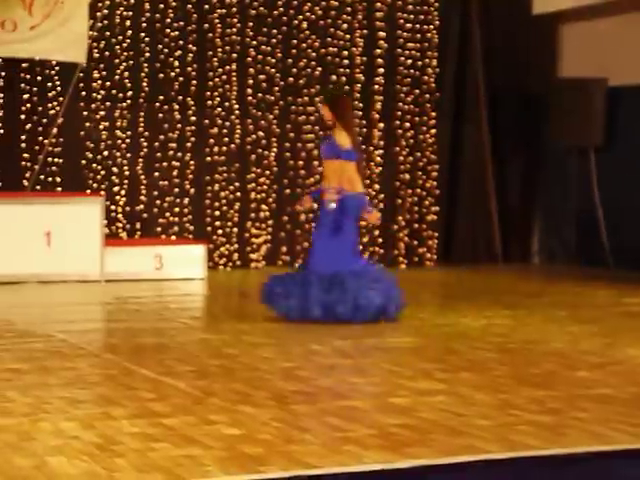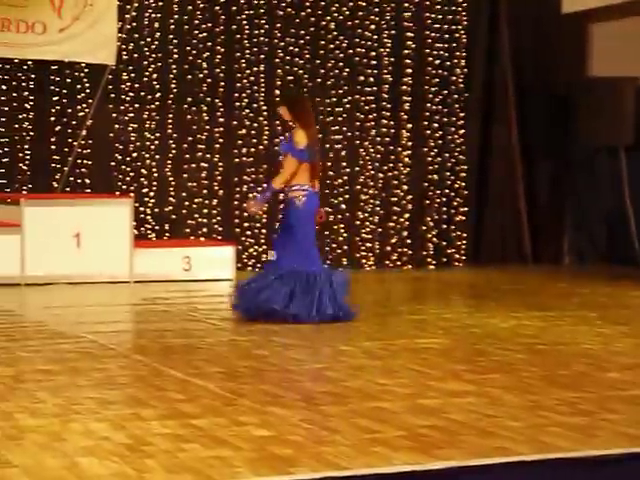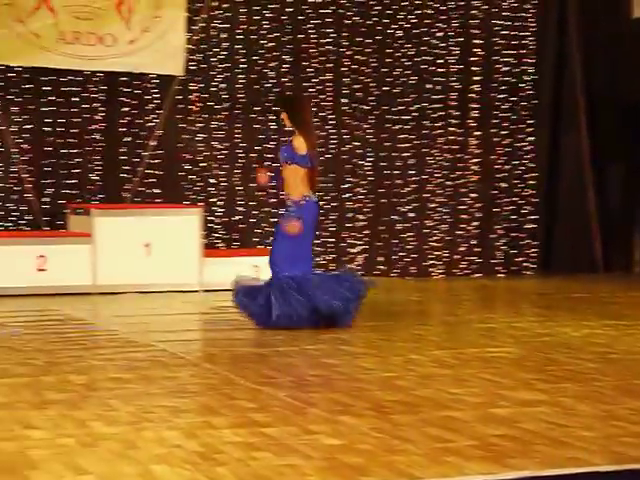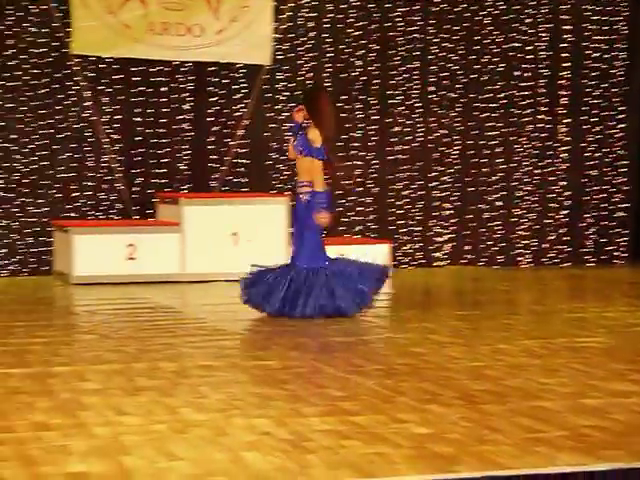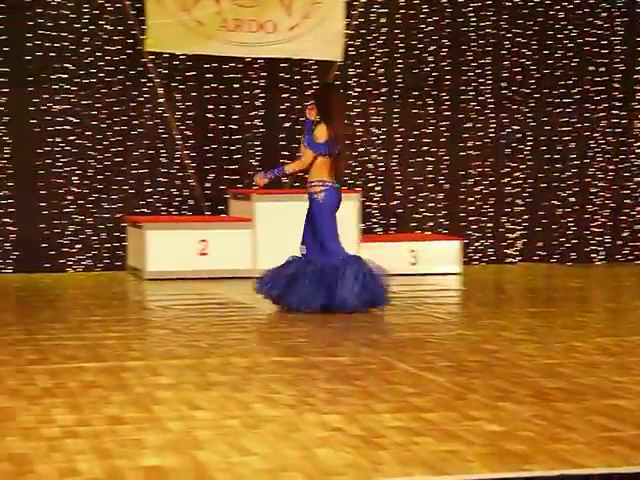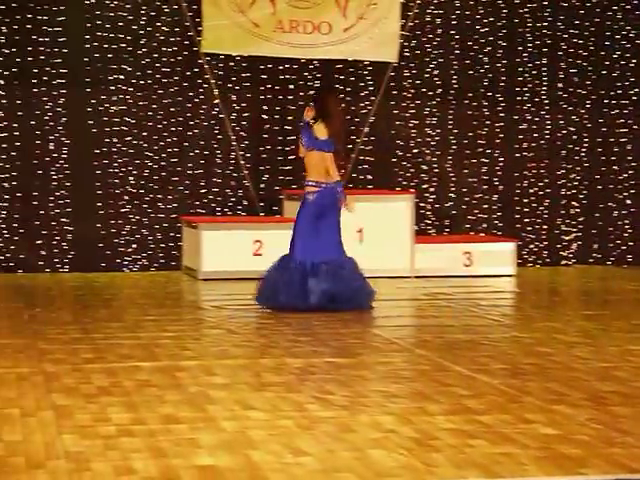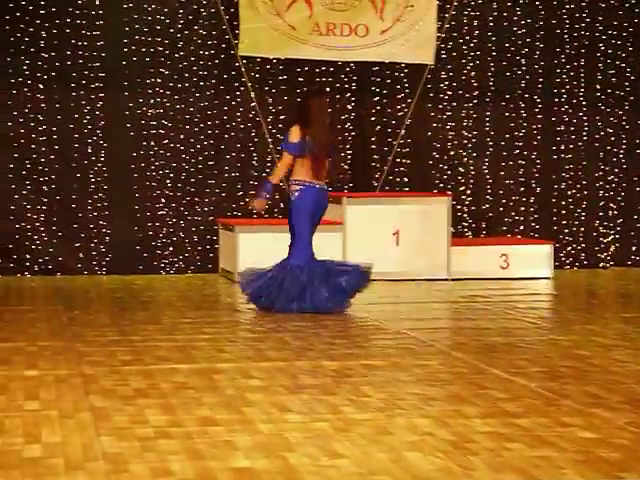
dt=0.4s
person 1, frame 1
left shoulder: (341, 136)
right shoulder: (338, 135)
left elbow: (351, 174)
left wrist: (365, 207)
right wrist: (314, 197)
left hip: (338, 202)
right hip: (333, 201)
left knee: (322, 256)
right knee: (343, 258)
left ankle: (315, 305)
right ankle: (374, 303)
person 1, frame 2
left shoulder: (298, 134)
right shoulder: (302, 133)
left elbow: (287, 172)
right elbow: (313, 171)
left wrist: (262, 198)
right wrist: (316, 203)
left hip: (300, 198)
right hip: (302, 198)
left knee: (306, 255)
right knee: (282, 251)
left ankle: (321, 307)
right ankle: (285, 304)
person 1, frame 3
left shoulder: (298, 140)
right shoulder: (300, 140)
left elbow: (296, 181)
left wrist: (291, 215)
right wrist: (270, 179)
left hip: (299, 207)
right hip: (301, 206)
left knee: (281, 260)
right knee: (298, 263)
right ankle: (307, 313)
person 1, frame 4
left shoulder: (314, 132)
right shoulder: (311, 131)
left elbow: (317, 172)
right elbow: (293, 153)
left wrist: (321, 207)
right wrist: (297, 125)
left hip: (309, 194)
right hip: (310, 195)
left knee: (305, 251)
right knee: (309, 250)
left ankle: (303, 303)
person 1, frame 5
left shoulder: (322, 129)
right shoulder: (331, 129)
left elbow: (304, 162)
right elbow: (305, 151)
left wrist: (270, 175)
right wrist: (309, 121)
left hip: (321, 192)
right hip: (326, 192)
left knee: (330, 247)
right knee: (312, 247)
left ankle: (357, 293)
right ankle: (308, 296)
person 1, frame 6
left shoulder: (319, 127)
right shoulder: (329, 128)
left elbow: (329, 162)
right elbow: (303, 152)
left wrist: (341, 193)
right wrist: (306, 122)
left hip: (316, 191)
right hip: (329, 192)
left knee: (302, 247)
right knee: (329, 248)
left ankle: (294, 295)
right ankle: (346, 295)
person 1, frame 7
left shoulder: (296, 131)
right shoulder: (325, 135)
left elbow: (284, 165)
left wrist: (263, 192)
left hip: (302, 192)
right hip: (320, 193)
left knee: (300, 247)
right knee: (302, 246)
left ankle: (299, 298)
right ankle: (326, 292)
